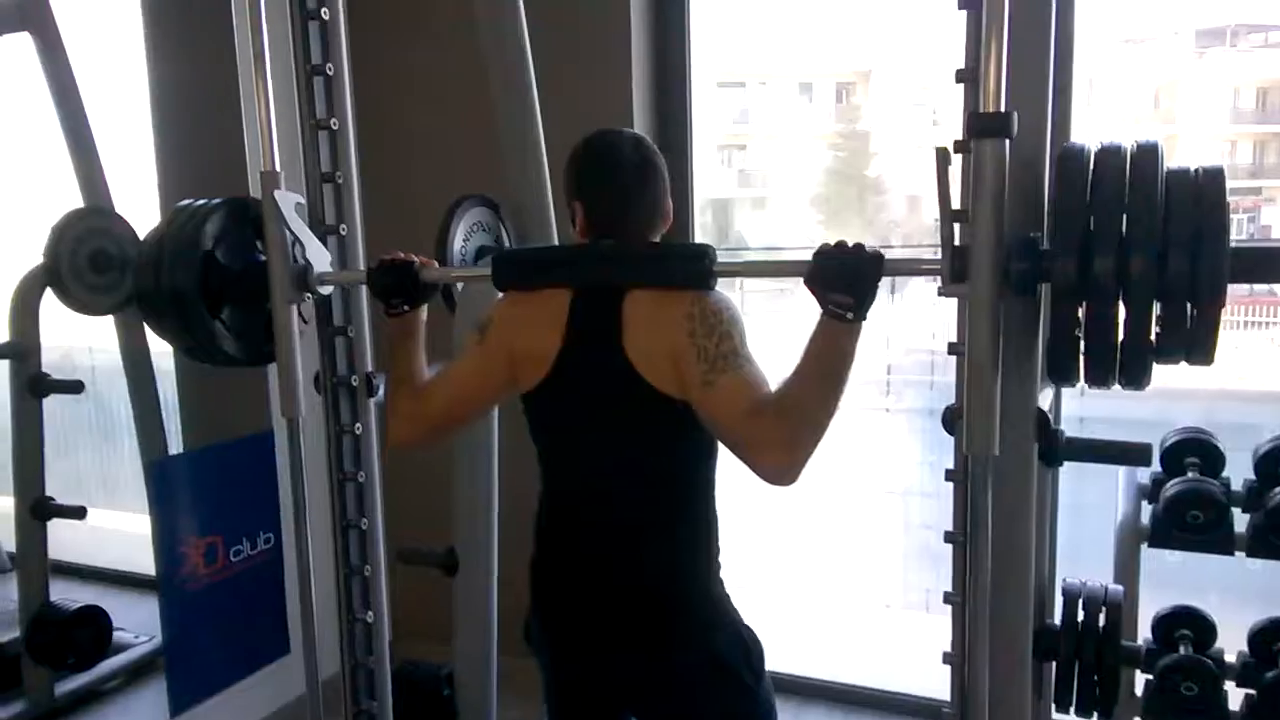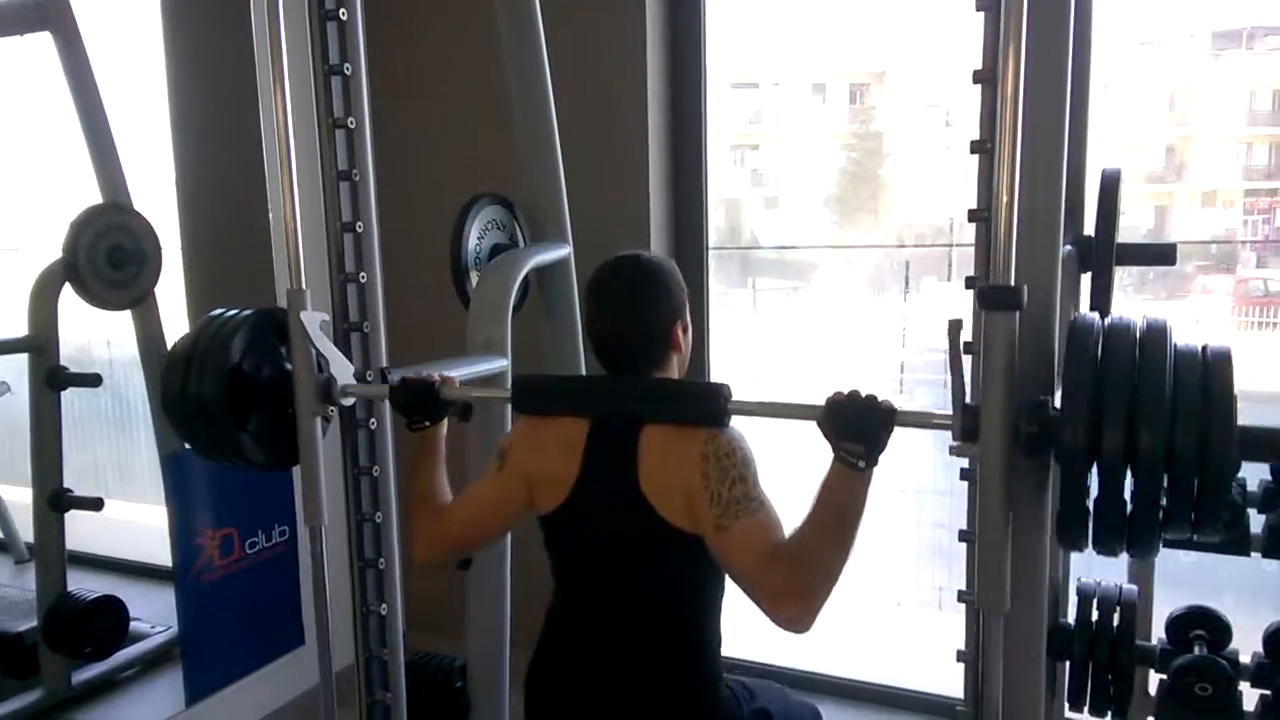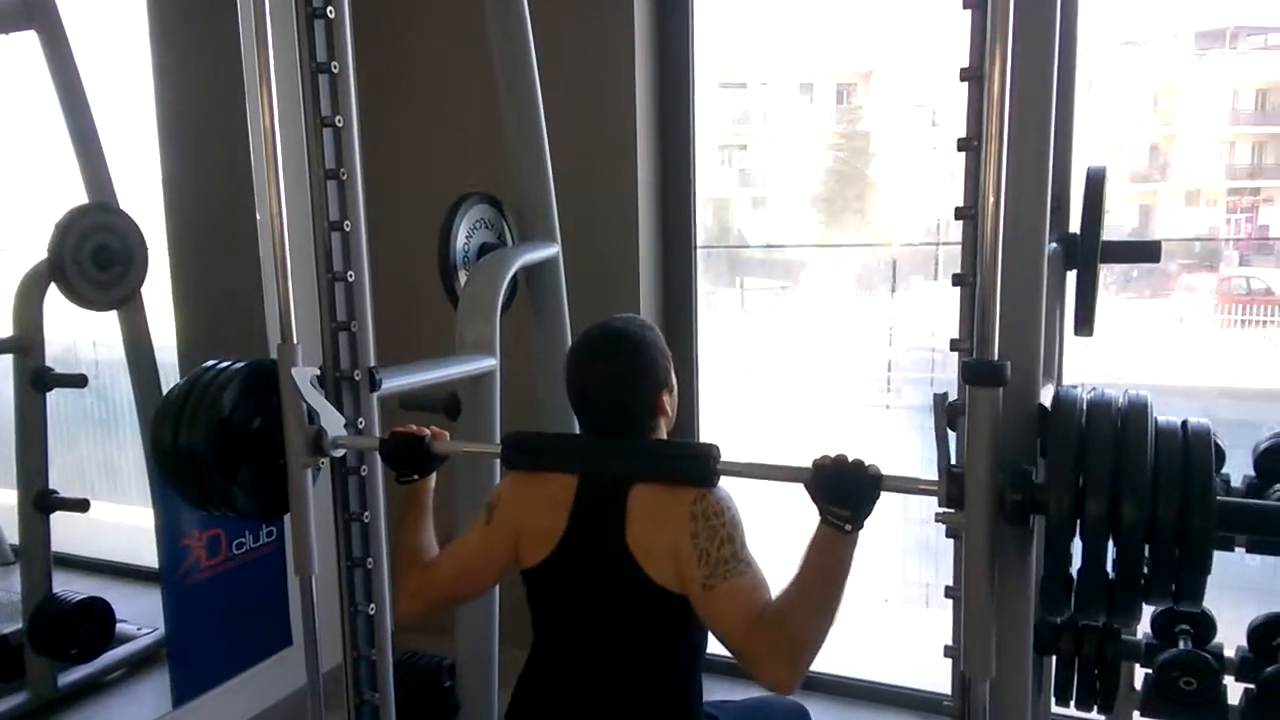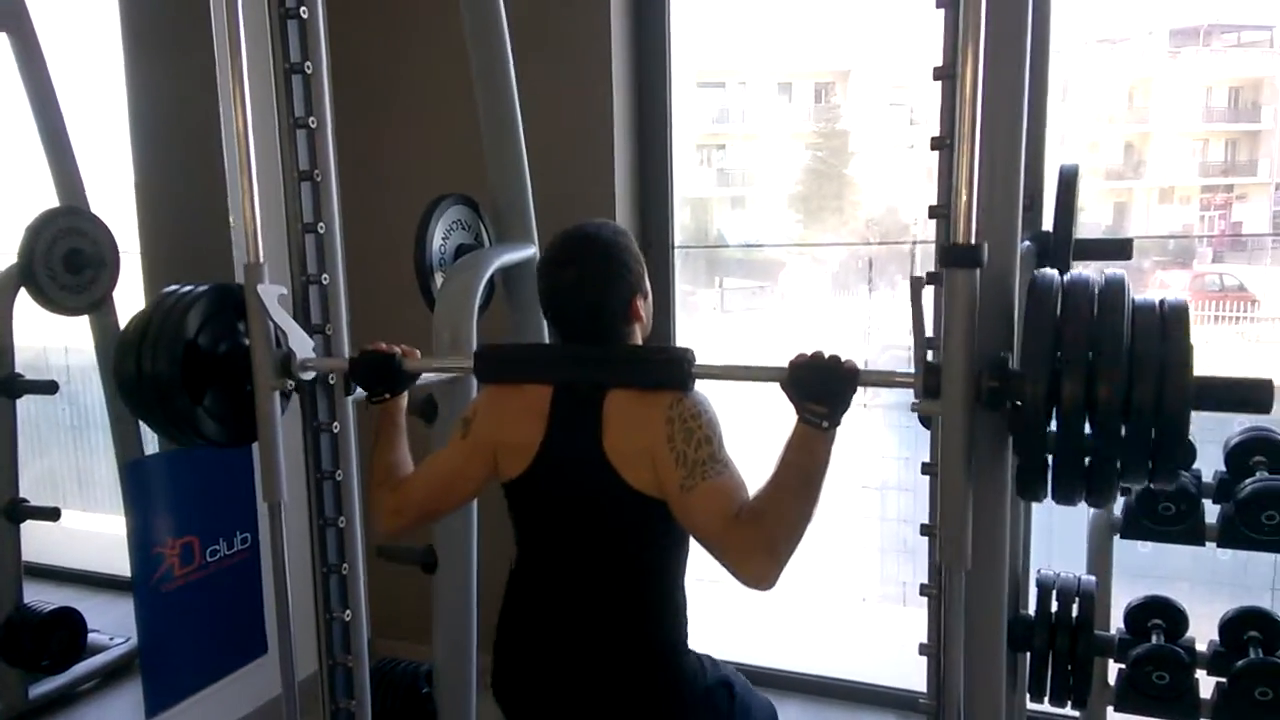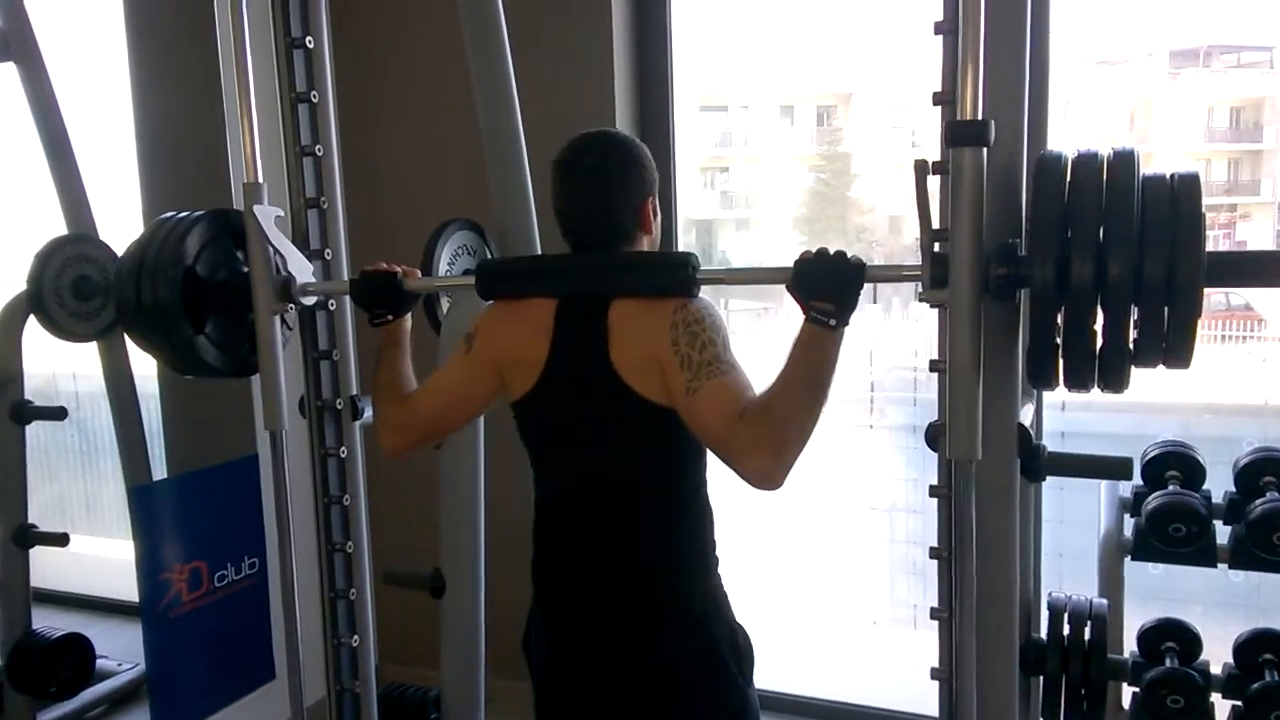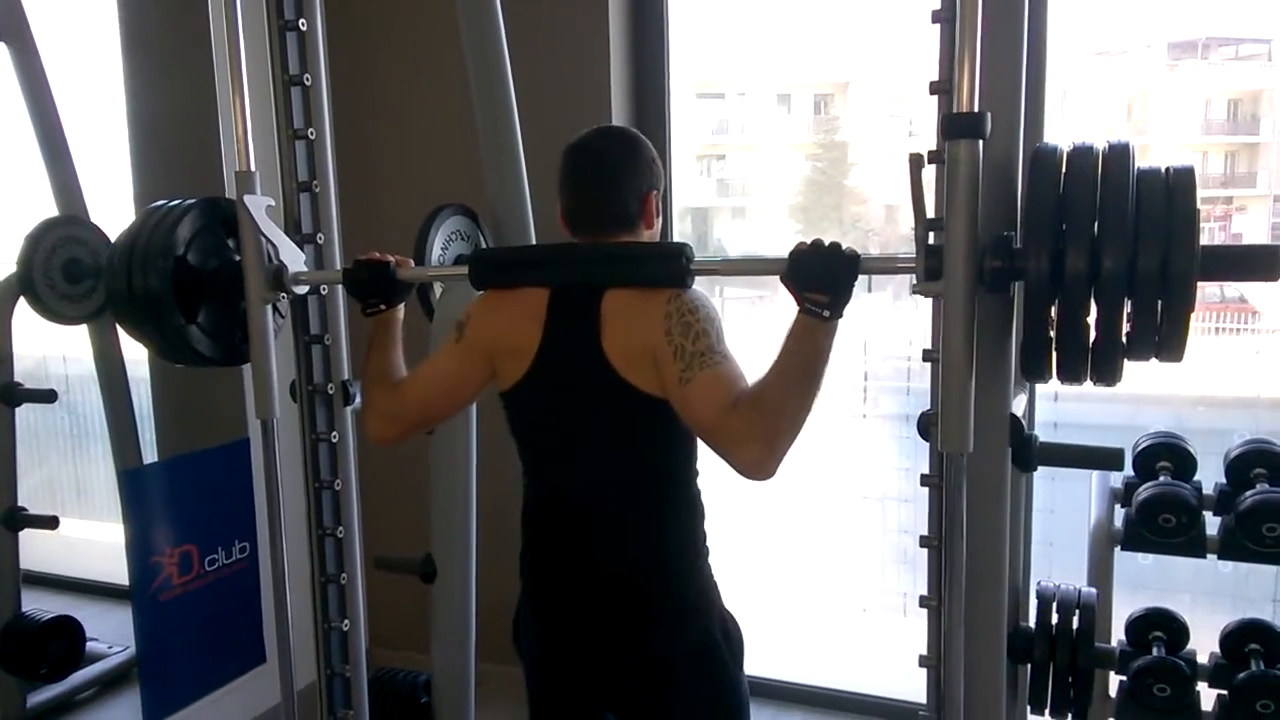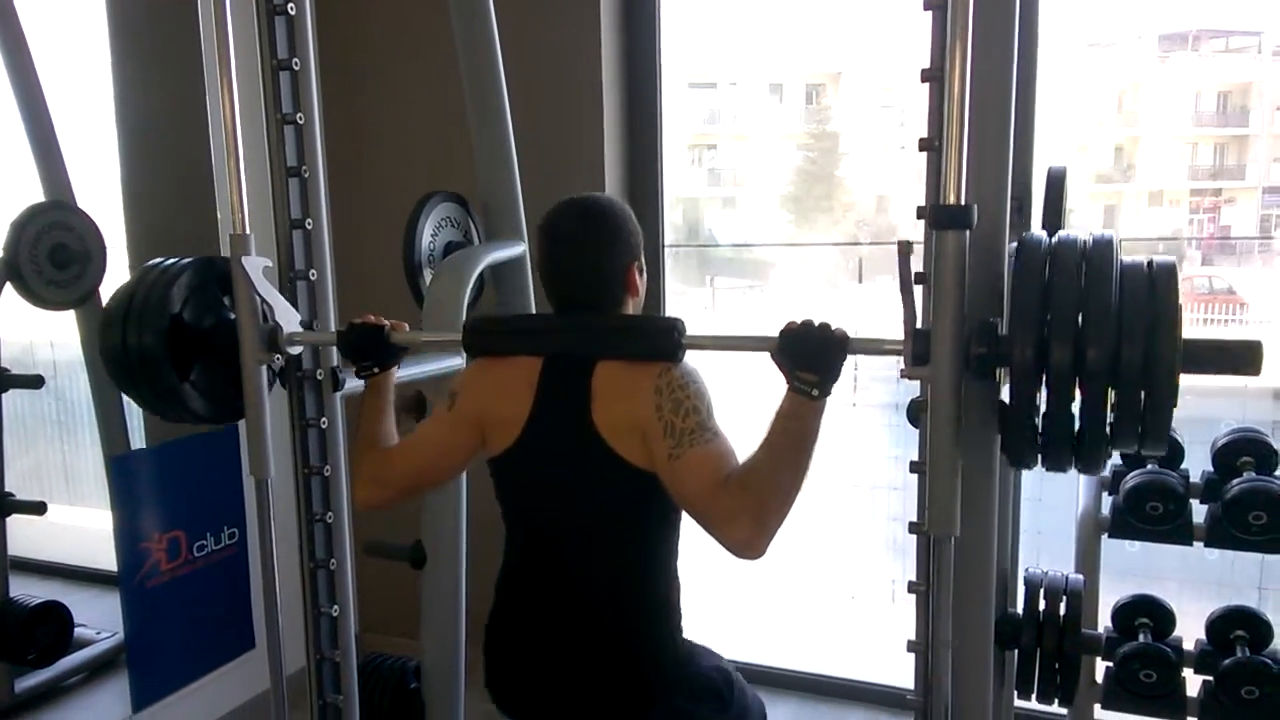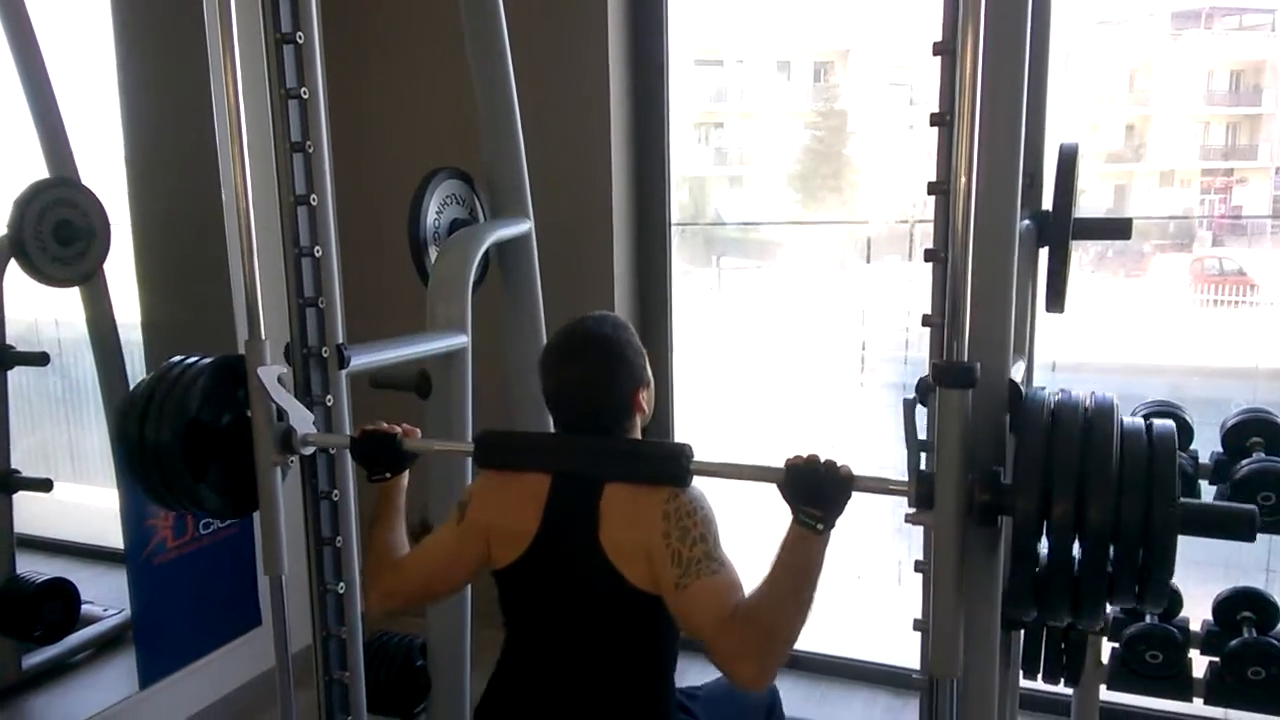
dt=0.5s
person 1, frame 1
left shoulder: (525, 312)
right shoulder: (687, 310)
left elbow: (409, 421)
right elbow: (778, 452)
left wrist: (407, 310)
right wrist: (841, 314)
left hip: (566, 611)
right hip: (678, 618)
person 1, frame 2
left shoulder: (542, 436)
right shoulder: (700, 445)
left elbow: (430, 542)
right elbow: (791, 598)
left wrist: (431, 426)
right wrist: (853, 460)
person 1, frame 3
left shoulder: (529, 491)
right shoulder: (689, 506)
left elbow: (415, 596)
right elbow: (778, 663)
left wrist: (419, 480)
right wrist: (838, 524)
person 1, frame 4
left shoulder: (506, 403)
right shoulder: (664, 411)
left elbow: (394, 510)
right elbow: (754, 557)
left wrist: (390, 398)
right wrist: (816, 421)
left hip: (525, 676)
person 1, frame 5
left shoulder: (511, 322)
right shoulder: (671, 319)
left elbow: (398, 429)
right elbow: (763, 458)
left wrist: (393, 321)
right wrist: (823, 320)
left hip: (565, 614)
right hip: (674, 618)
person 1, frame 6
left shoulder: (504, 309)
right shoulder: (665, 308)
left elbow: (386, 418)
right elbow: (753, 447)
left wrist: (386, 310)
right wrist: (817, 313)
left hip: (552, 605)
right hip: (663, 610)
person 1, frame 7
left shoulder: (494, 378)
right shoulder: (653, 383)
left elbow: (374, 484)
right elbow: (743, 524)
left wrist: (379, 372)
right wrist: (806, 389)
left hip: (518, 668)
person 1, frame 8
left shoulder: (501, 490)
right shoulder: (664, 506)
left elbow: (385, 593)
right elbow: (749, 663)
left wrist: (391, 479)
right wrist: (811, 525)
